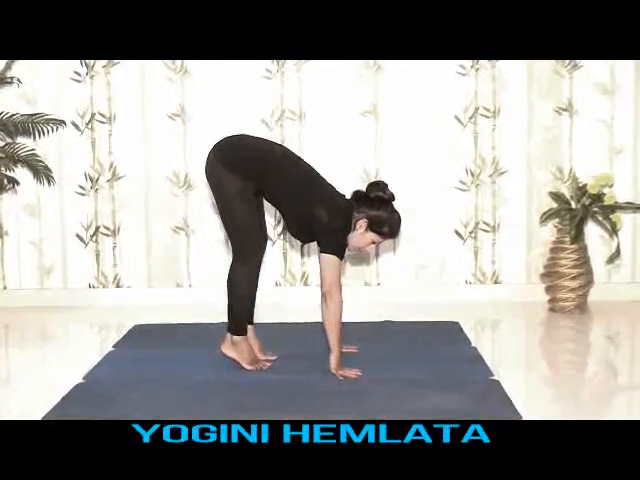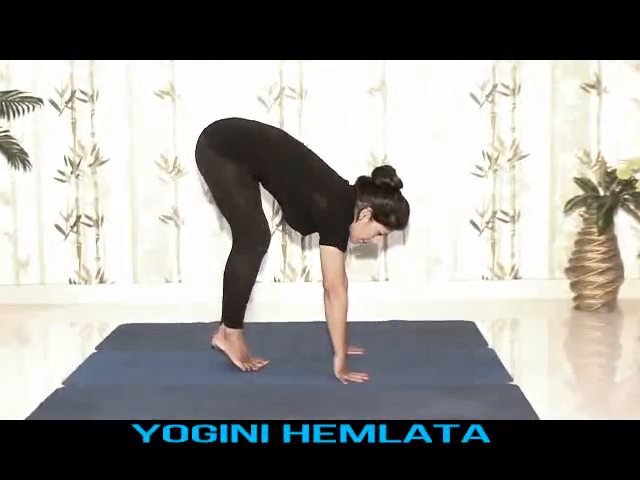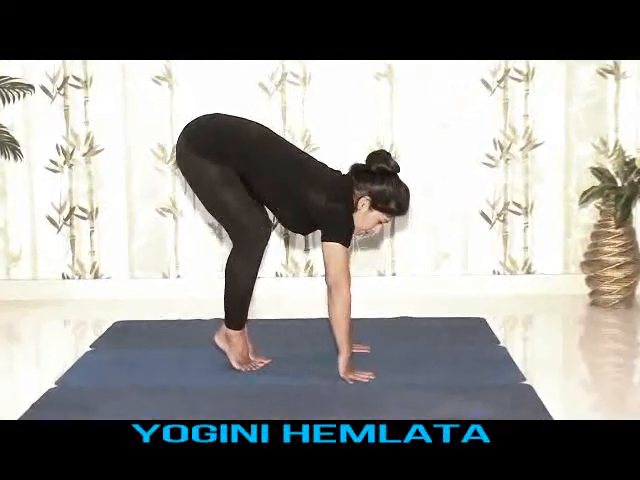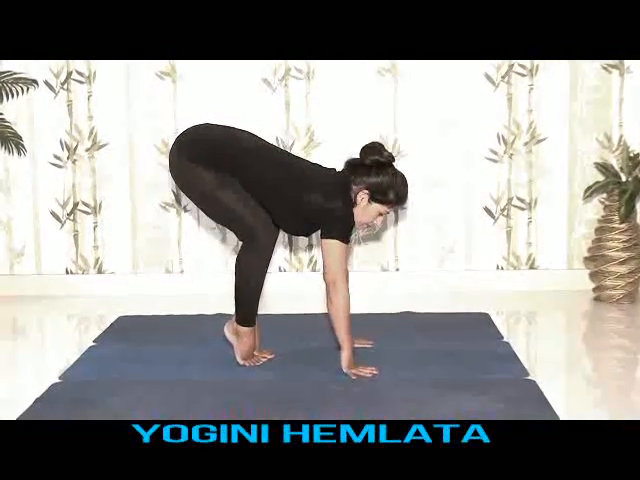
dt=0.7s
person 1, frame 1
left shoulder: (340, 218)
right shoulder: (334, 223)
left elbow: (331, 290)
right elbow: (331, 294)
left wrist: (336, 345)
right wrist: (335, 357)
left hip: (244, 164)
right hip: (230, 164)
left knee: (256, 247)
right knee: (249, 252)
left ankle: (246, 333)
right ankle: (235, 340)
person 1, frame 2
left shoulder: (343, 205)
right shoulder: (336, 212)
left elbow: (336, 285)
right elbow: (335, 290)
left wrist: (340, 346)
right wrist: (340, 360)
left hip: (237, 149)
right hip: (222, 149)
left knee: (255, 240)
right knee: (253, 240)
left ankle: (229, 329)
right ankle: (229, 332)
person 1, frame 3
left shoulder: (340, 195)
right shoulder: (337, 207)
left elbow: (338, 283)
right elbow: (339, 286)
left wrist: (345, 344)
right wrist: (344, 358)
left hip: (222, 145)
right hip: (202, 149)
left knee: (258, 232)
right knee: (252, 237)
left ankle: (234, 328)
right ankle: (231, 333)
person 1, frame 4
left shoulder: (337, 192)
right shoulder: (337, 206)
left elbow: (335, 279)
right elbow: (336, 283)
left wrist: (345, 338)
right wrist: (347, 354)
left hip: (216, 152)
right hip: (195, 159)
left knee: (265, 233)
right knee: (260, 235)
left ankle: (244, 322)
right ankle: (242, 329)
